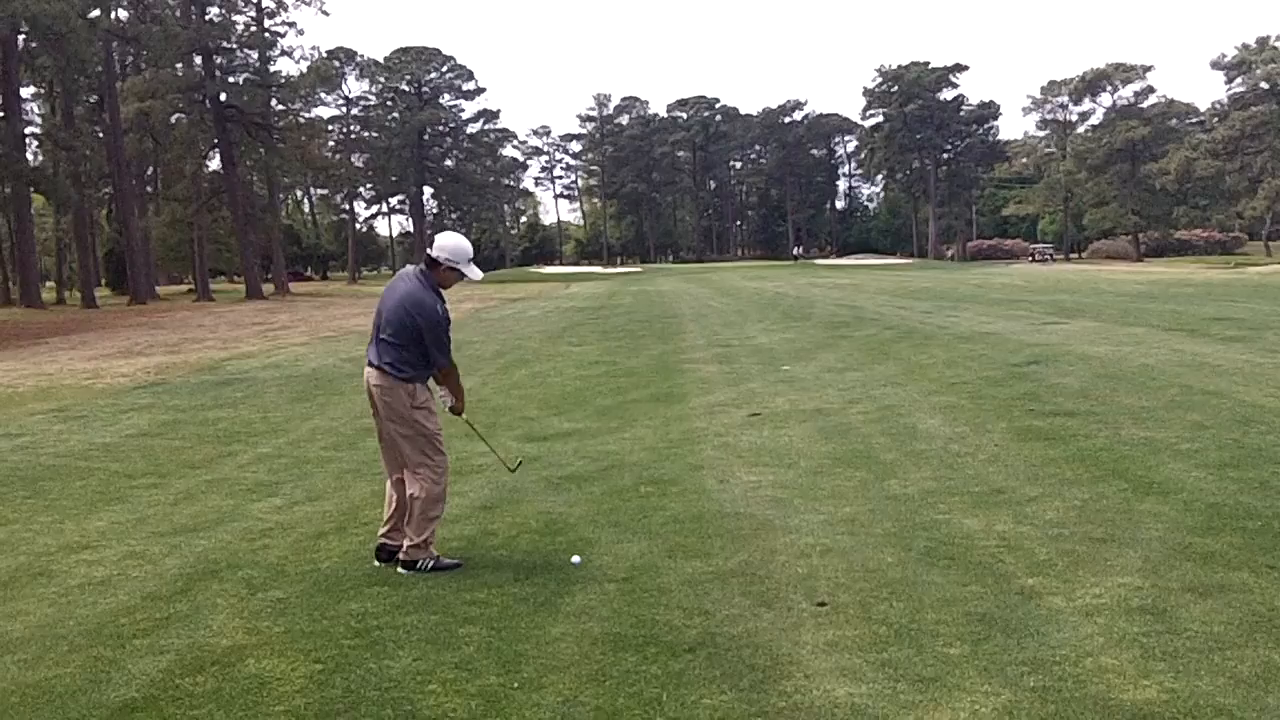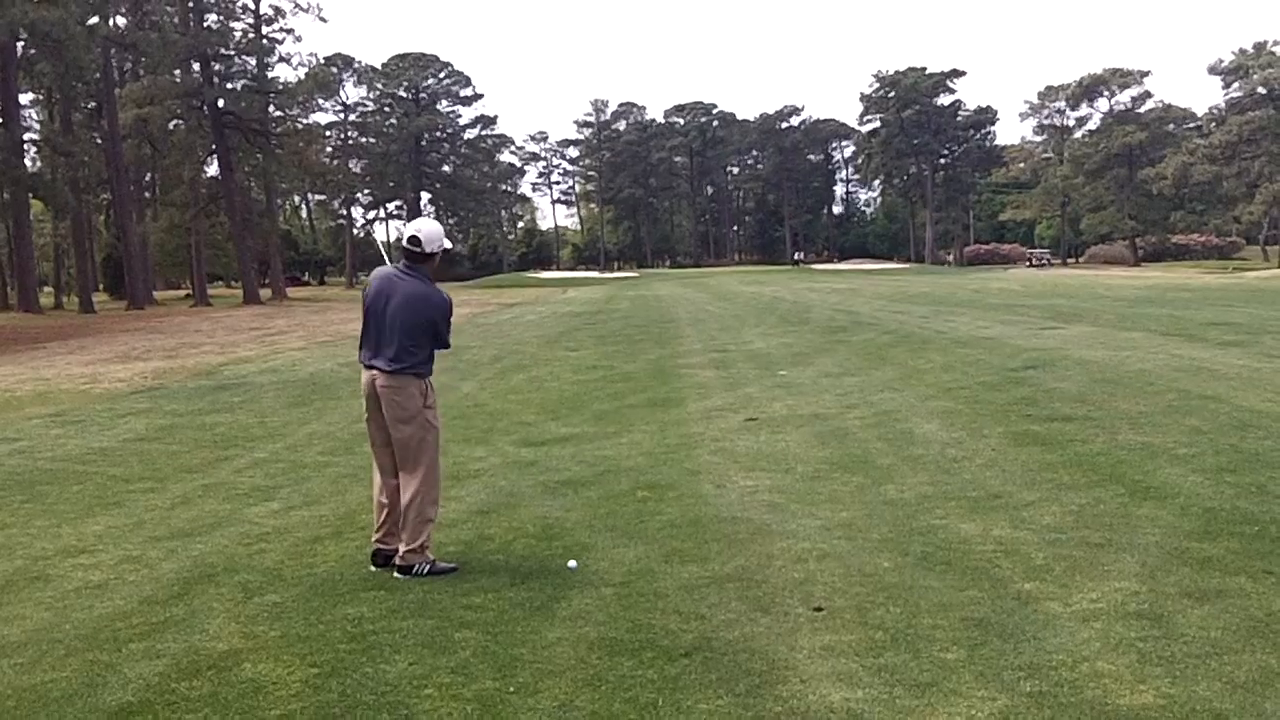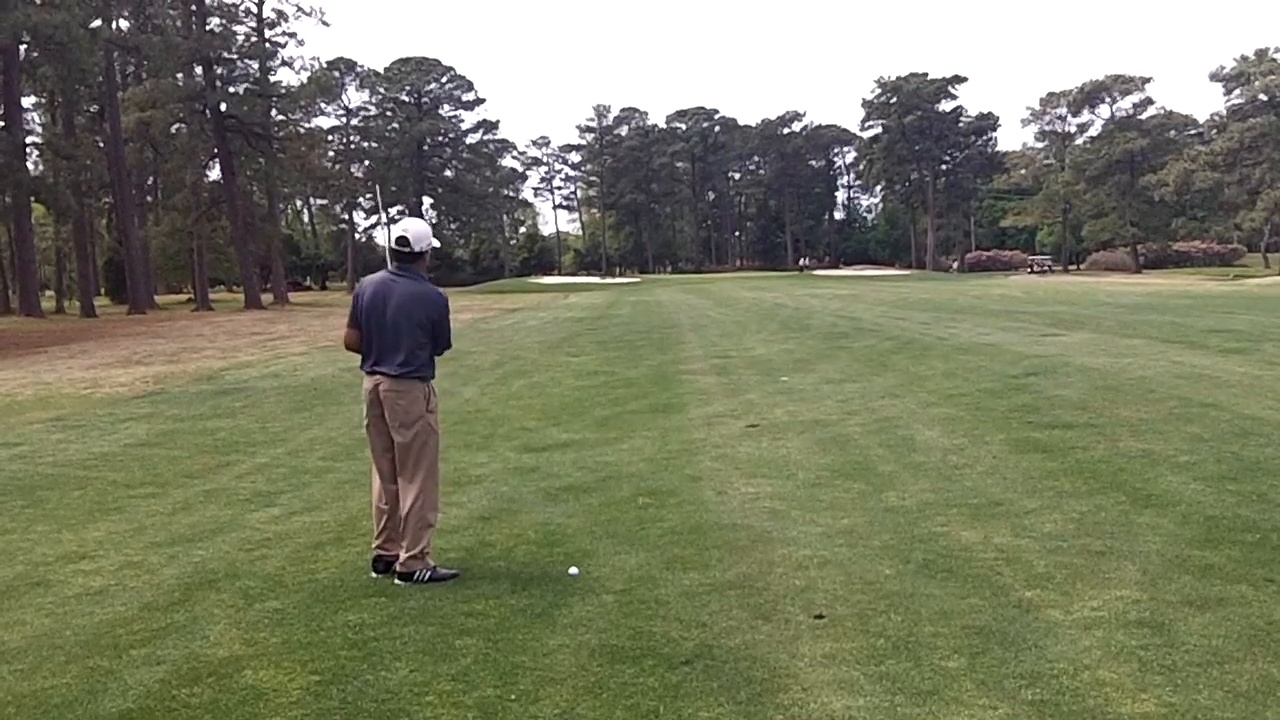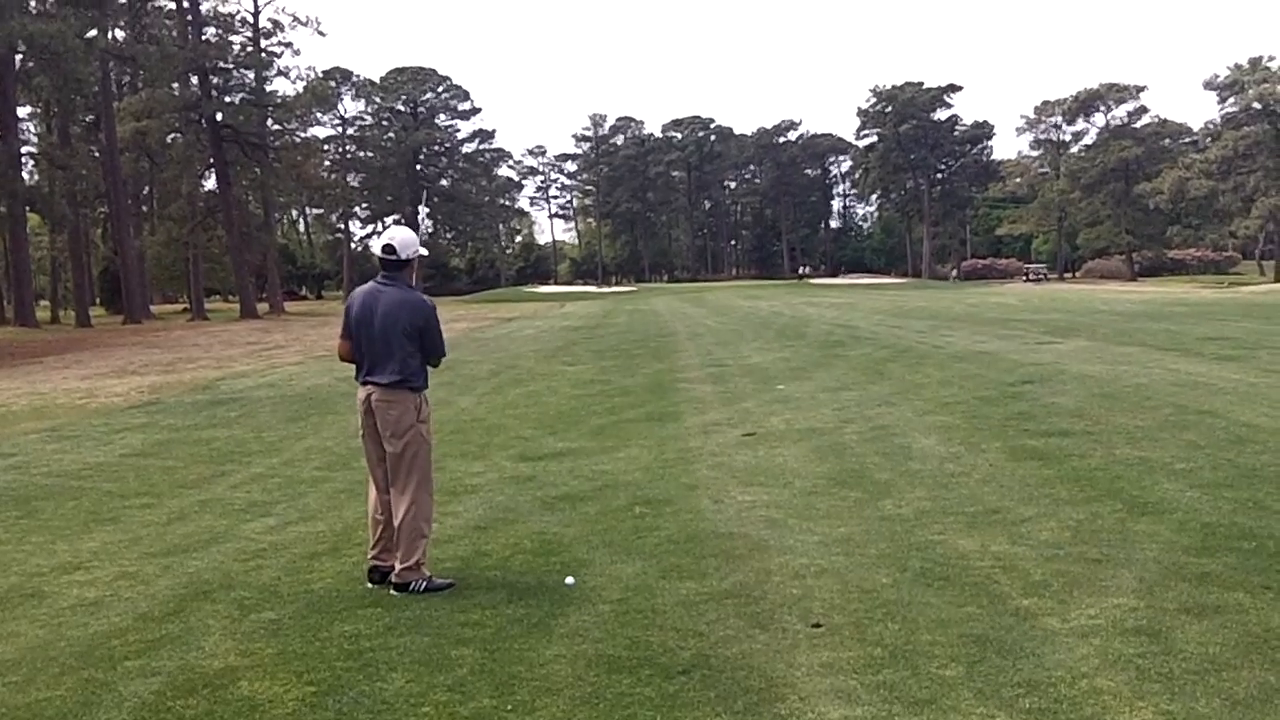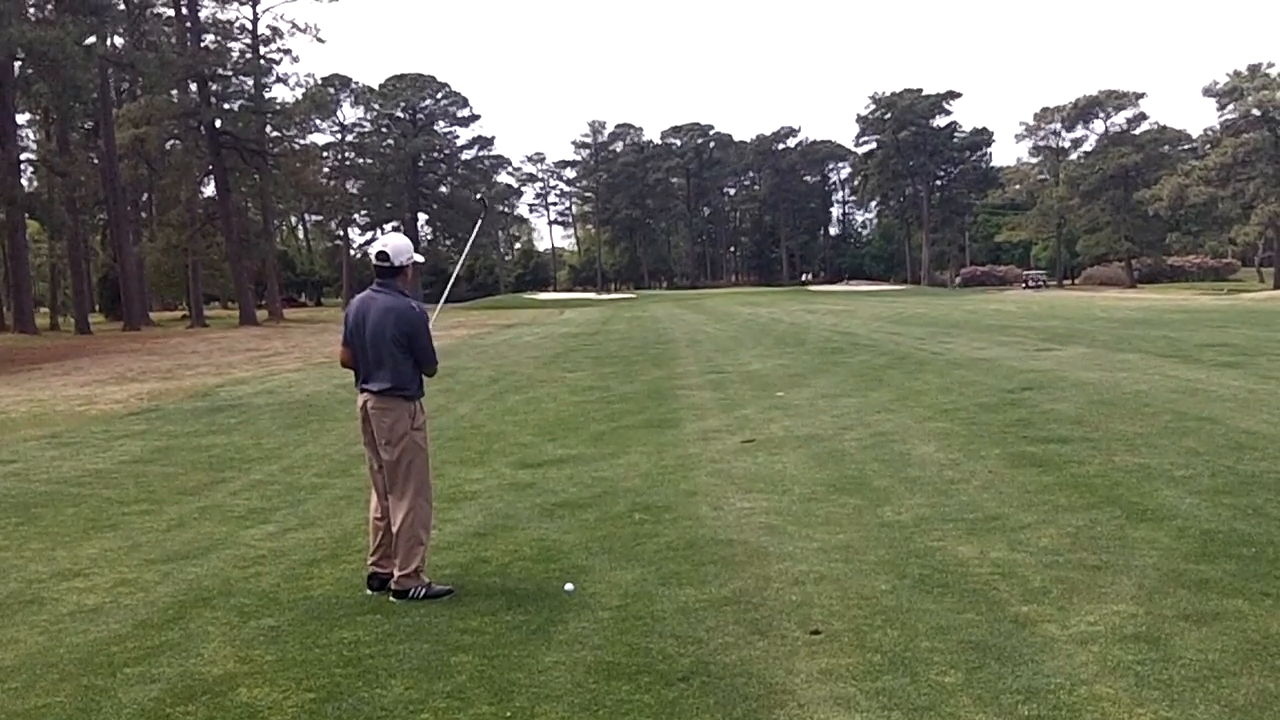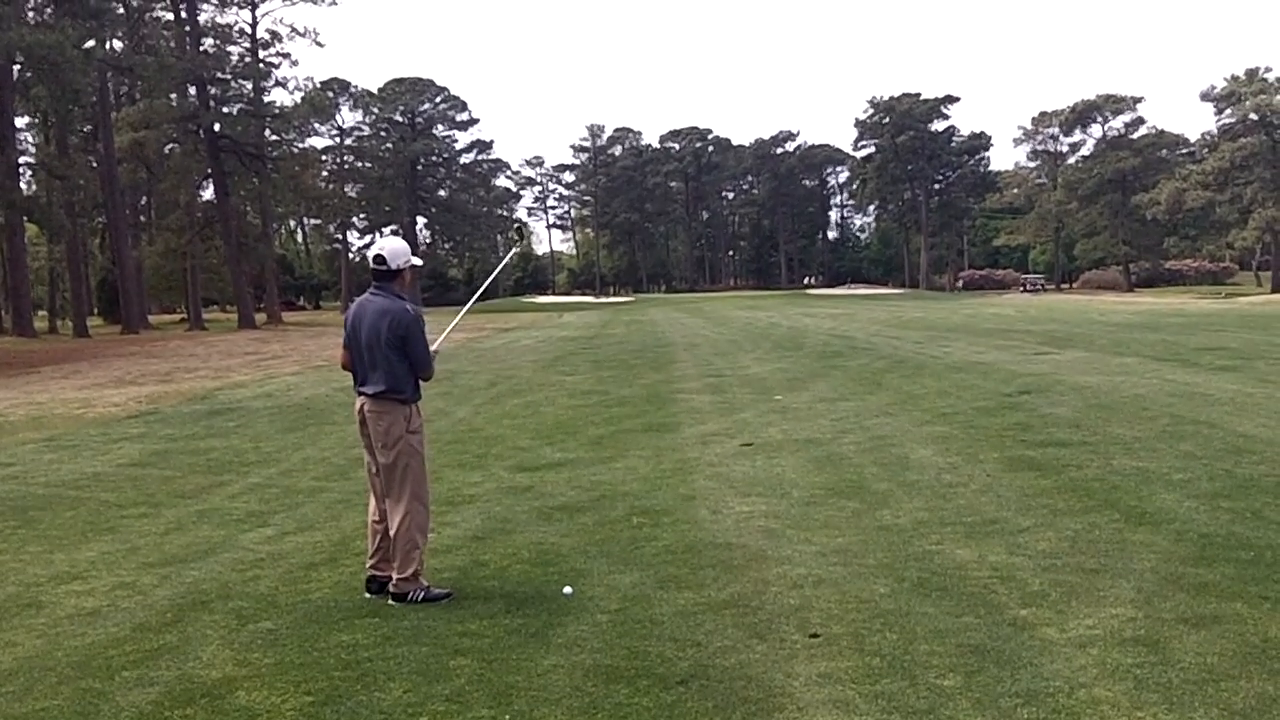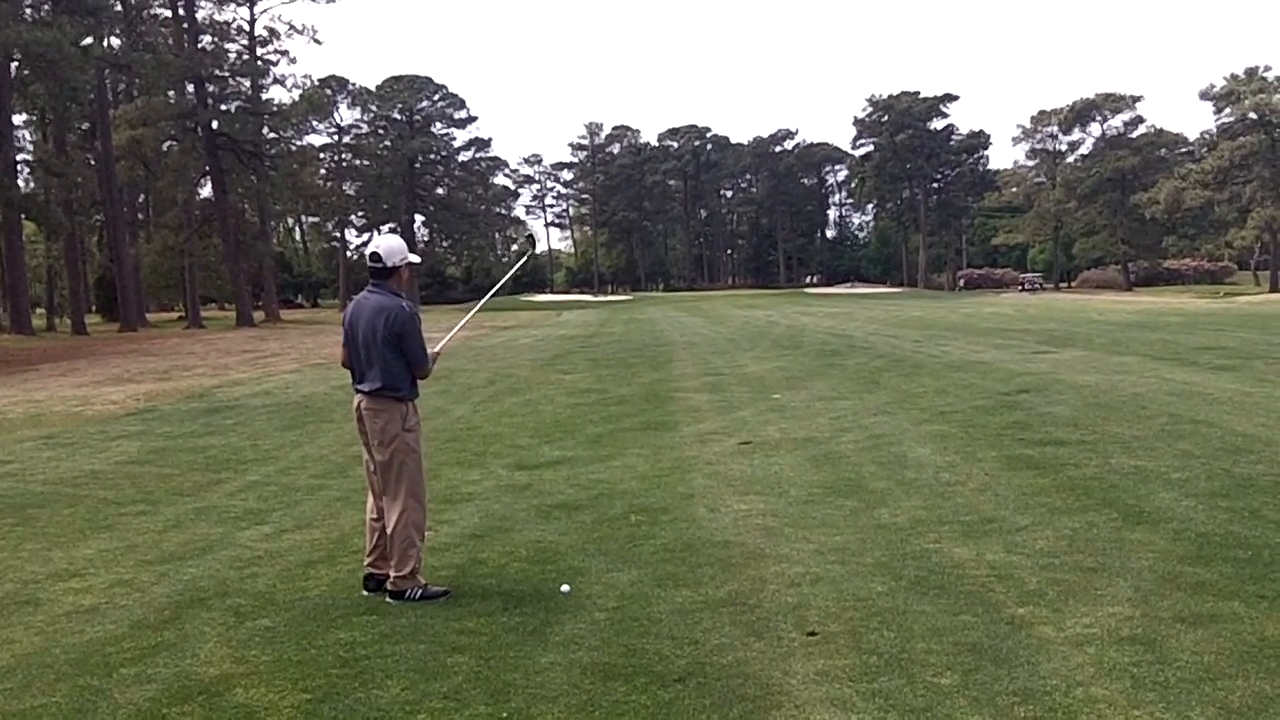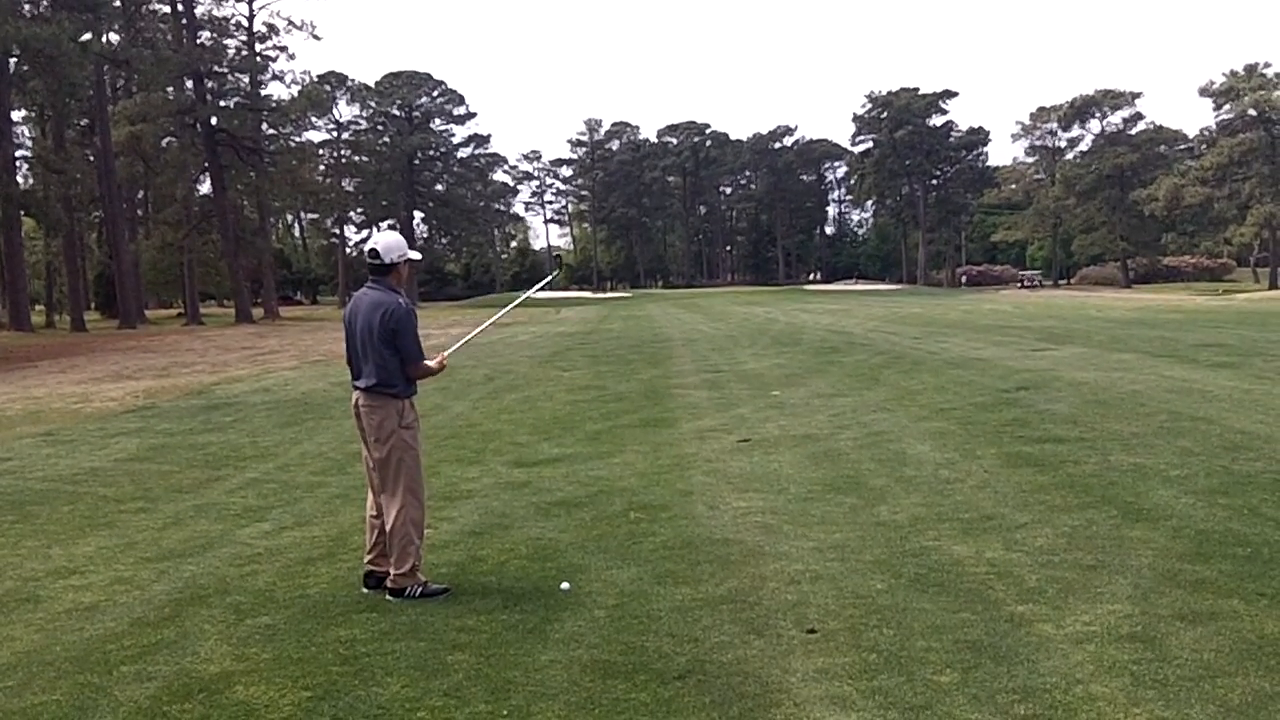
dt=0.3s
person 1, frame 1
left shoulder: (405, 275)
right shoulder: (431, 308)
right elbow: (443, 365)
left wrist: (438, 377)
right wrist: (458, 397)
left hip: (377, 375)
right hip: (401, 387)
left knee: (399, 468)
right knee: (428, 469)
left ankle: (390, 542)
right ankle: (416, 552)
person 1, frame 2
left shoulder: (378, 278)
right shoulder: (436, 300)
left hip: (373, 378)
right hip: (407, 386)
left knee: (387, 469)
right knee: (420, 472)
left ankle: (384, 547)
right ankle: (412, 556)
person 1, frame 3
left shoulder: (366, 287)
right shoulder: (433, 298)
left elbow: (351, 341)
right elbow: (441, 348)
left hip: (374, 384)
right hip: (410, 390)
left knee: (385, 474)
right knee: (417, 477)
left ankle: (385, 553)
right ankle: (413, 563)
person 1, frame 4
left shoulder: (357, 298)
right shoulder: (420, 305)
left elbow: (345, 352)
right elbow: (435, 359)
left hip: (369, 395)
right hip: (403, 400)
left knee: (382, 484)
right knee: (411, 488)
left ankle: (381, 563)
right ankle: (408, 573)
person 1, frame 5
left shoulder: (357, 305)
right shoulder: (410, 311)
left elbow: (346, 358)
right elbow: (430, 369)
left hip: (369, 402)
right hip: (399, 408)
left knee: (384, 491)
right knee: (410, 494)
left ankle: (380, 570)
right ankle: (407, 580)
person 1, frame 6
left shoulder: (356, 308)
right shoulder: (405, 314)
left elbow: (347, 361)
right elbow: (425, 373)
right wrist: (427, 358)
left hip: (367, 404)
right hip: (396, 411)
left knee: (382, 495)
right knee: (408, 498)
left ankle: (379, 573)
right ankle: (406, 583)
person 1, frame 7
left shoulder: (355, 306)
right shoulder: (402, 311)
left elbow: (347, 359)
right elbow: (420, 370)
right wrist: (430, 359)
left hip: (364, 403)
right hip: (393, 410)
left knee: (380, 492)
right knee: (405, 496)
left ankle: (377, 571)
right ankle: (403, 581)
person 1, frame 8
left shoulder: (356, 302)
right shoulder: (398, 308)
right elbow: (413, 369)
right wrist: (435, 367)
left hip: (363, 400)
right hip: (391, 407)
left knee: (380, 490)
right knee: (404, 493)
left ankle: (377, 569)
right ankle: (403, 578)
